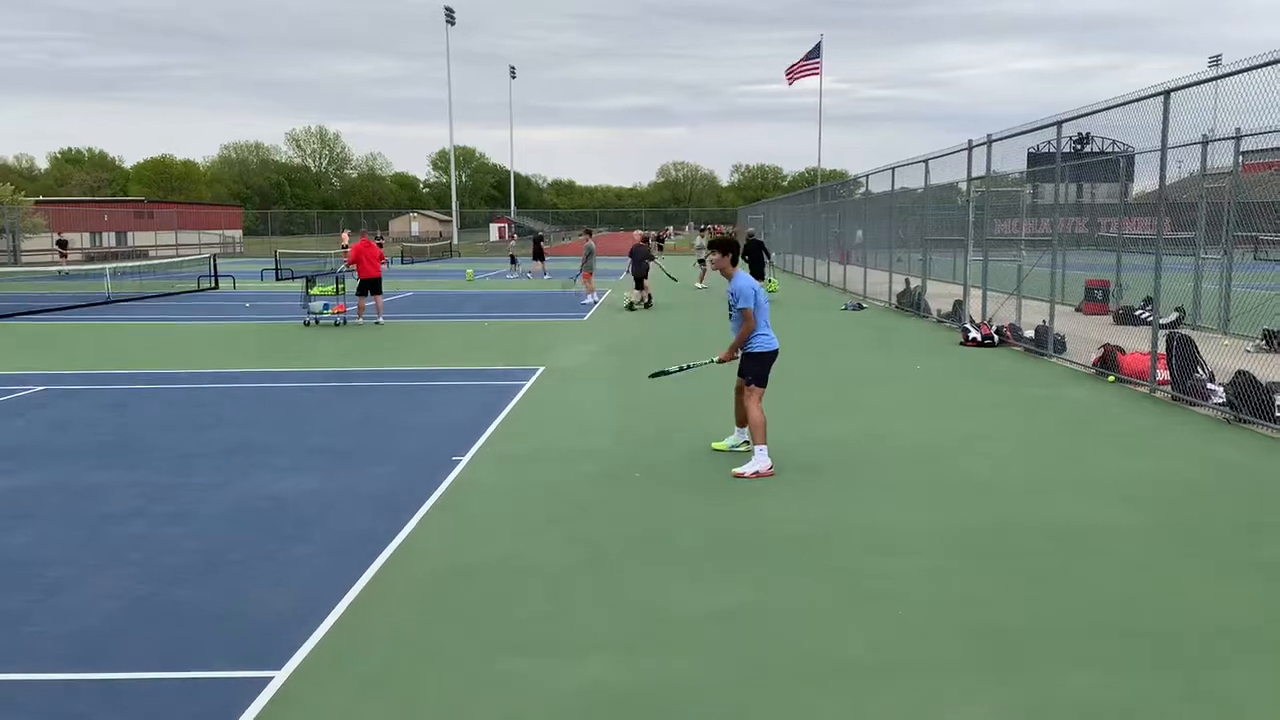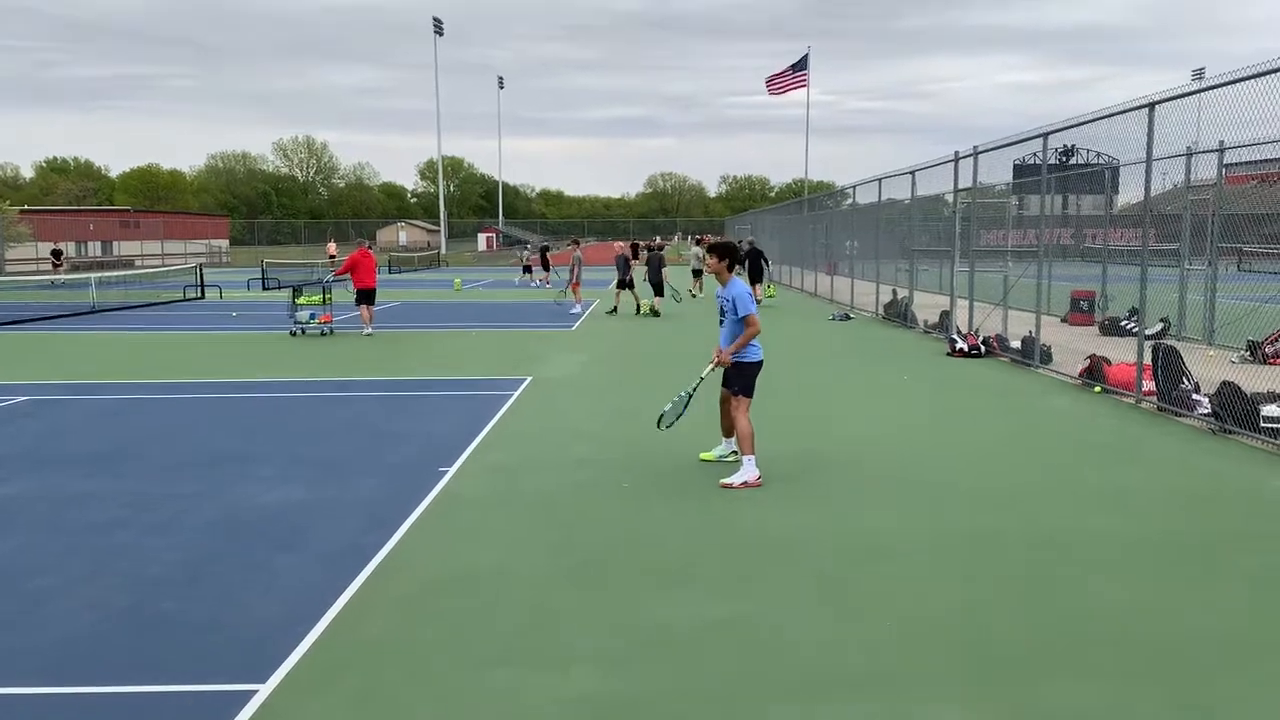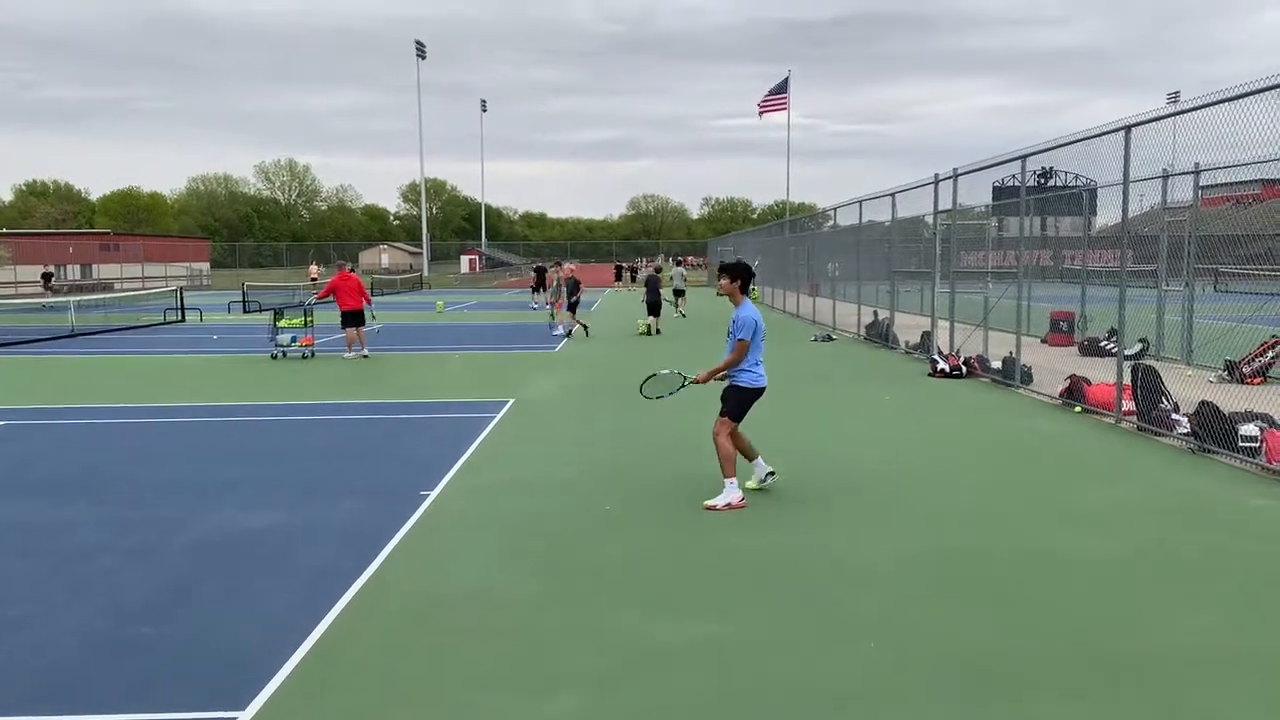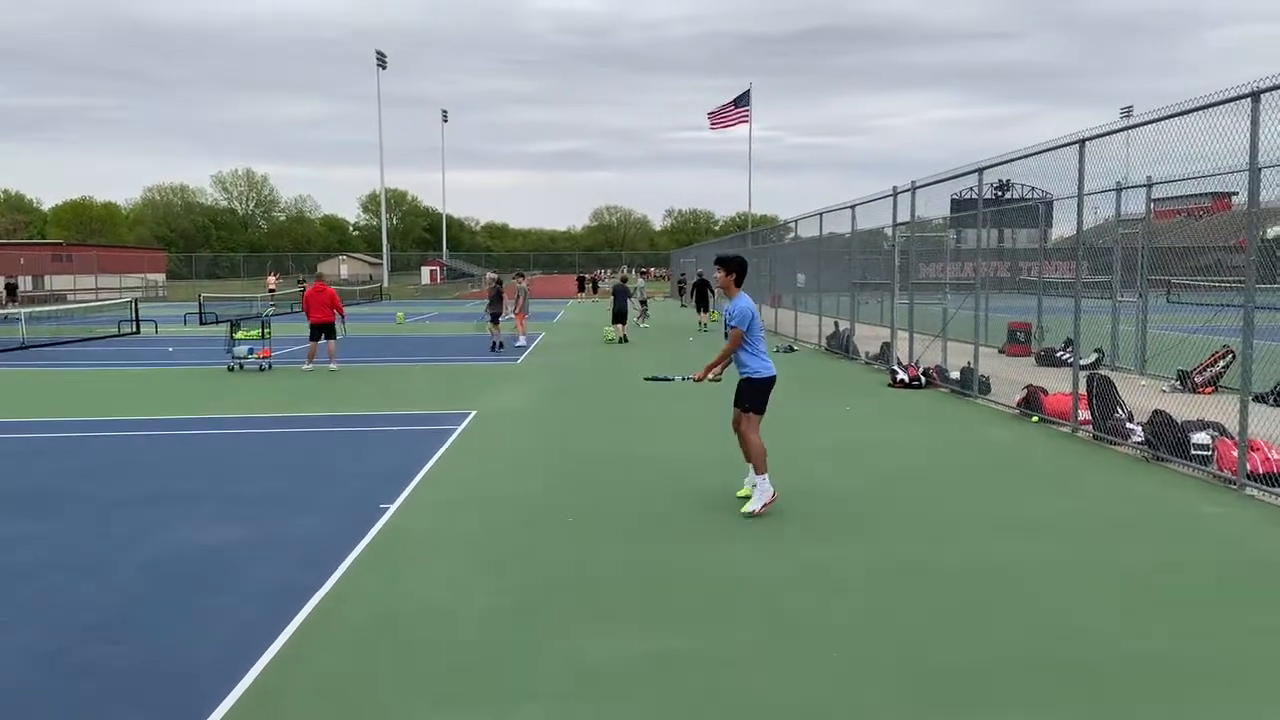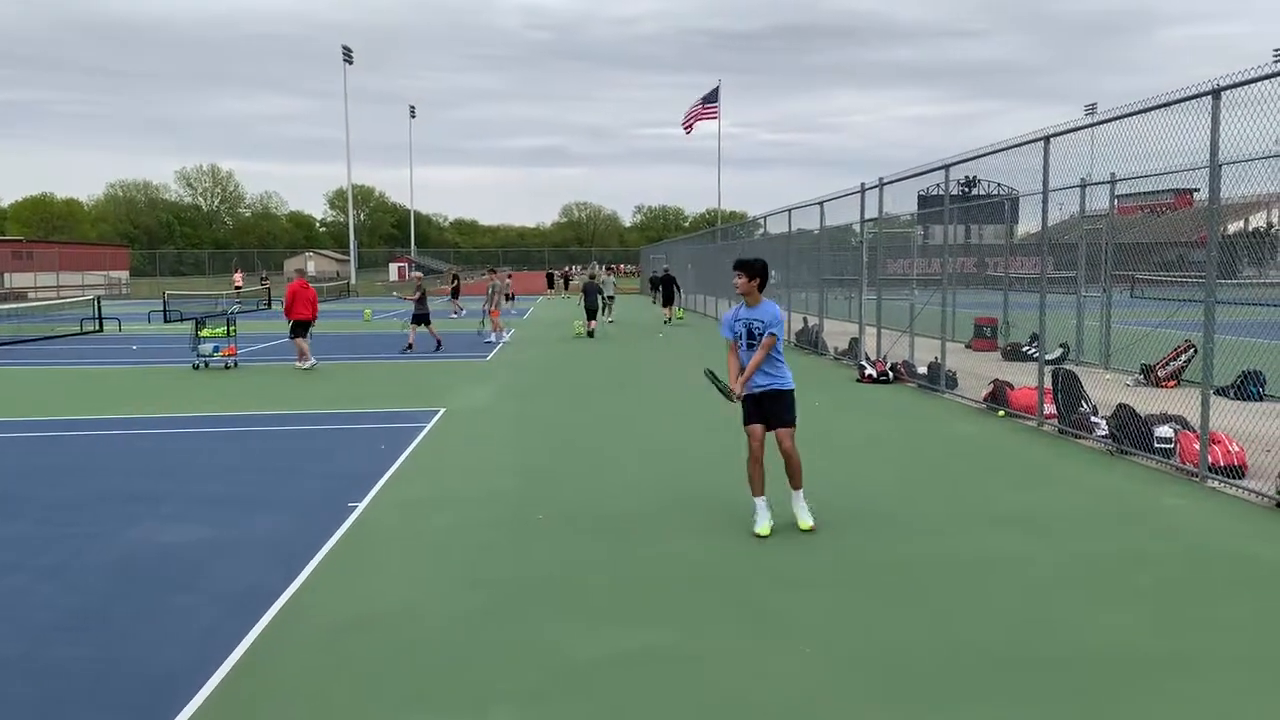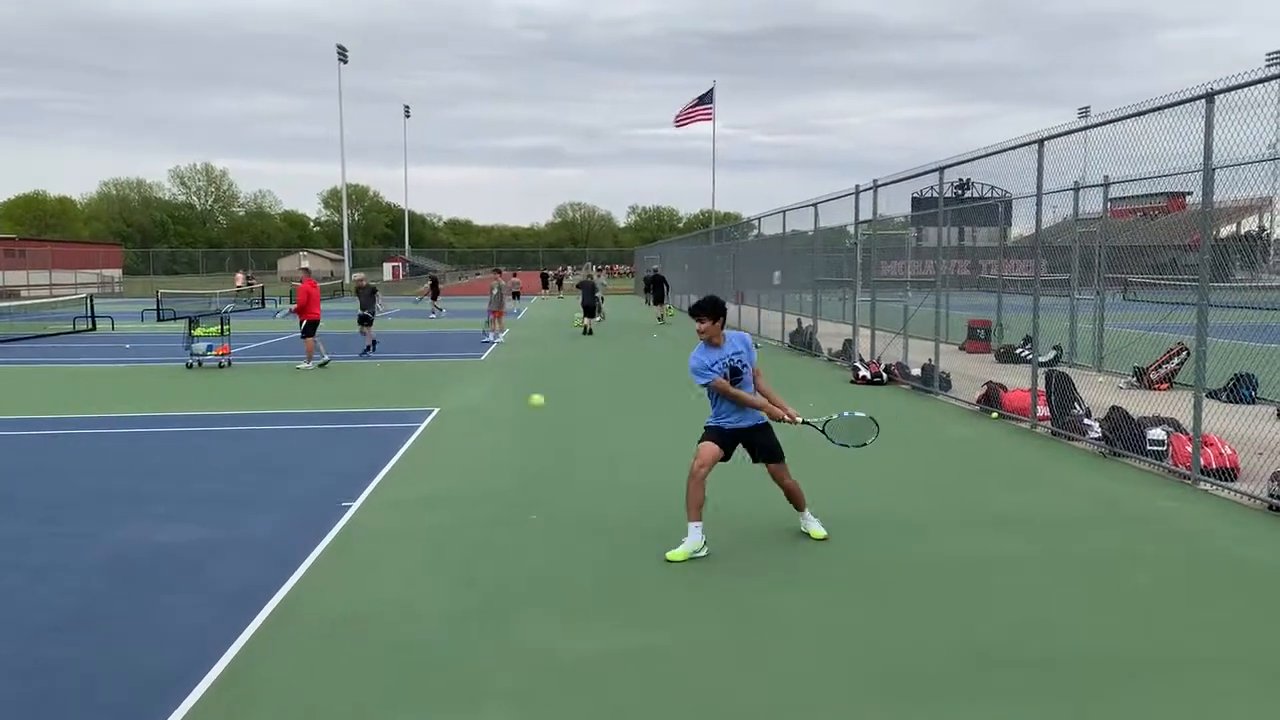
dt=0.7s
person 1, frame 1
left shoulder: (742, 284)
right shoulder: (735, 282)
left elbow: (749, 323)
left wrist: (730, 350)
right wrist: (735, 348)
left hip: (760, 348)
right hip: (752, 348)
left knee: (752, 401)
right knee: (740, 390)
left ankle: (762, 460)
right ankle: (741, 437)
person 1, frame 2
left shoulder: (739, 291)
right shoulder: (722, 289)
left elbow: (754, 328)
left wrist: (730, 351)
right wrist: (720, 349)
left hip: (746, 359)
right hip: (734, 358)
left knee: (738, 410)
right knee: (725, 401)
left ankle: (750, 471)
right ankle: (728, 447)
person 1, frame 3
left shoulder: (746, 316)
right shoulder: (739, 311)
left elbow: (738, 355)
left wrist: (710, 374)
right wrist: (723, 372)
left hip: (746, 383)
right hip: (742, 381)
left knee: (720, 432)
right knee: (730, 430)
left ankle: (732, 493)
right ankle: (762, 470)
person 1, frame 4
left shoulder: (742, 306)
right shoulder: (731, 305)
left elbow: (732, 345)
left wrist: (707, 369)
right wrist: (720, 368)
left hip: (758, 375)
right hip: (748, 374)
left knee: (749, 429)
right knee: (738, 425)
left ankle: (764, 488)
right ankle: (755, 478)
person 1, frame 5
left shoulder: (774, 313)
right shoulder: (731, 316)
left elbow: (761, 351)
right elbow: (733, 353)
left wrist: (741, 382)
right wrist: (733, 384)
left hip: (779, 387)
right hip: (750, 391)
left knee: (787, 446)
right knee: (755, 448)
left ankle: (799, 502)
right ankle: (761, 511)
person 1, frame 6
left shoulder: (742, 340)
right shoulder: (699, 360)
left elbow: (757, 379)
right elbow: (730, 393)
left wrist: (782, 407)
right wrist: (768, 408)
left hip: (755, 422)
right hip: (721, 424)
left knee: (784, 479)
right knee: (697, 469)
left ankle: (806, 518)
right ankle: (695, 539)
